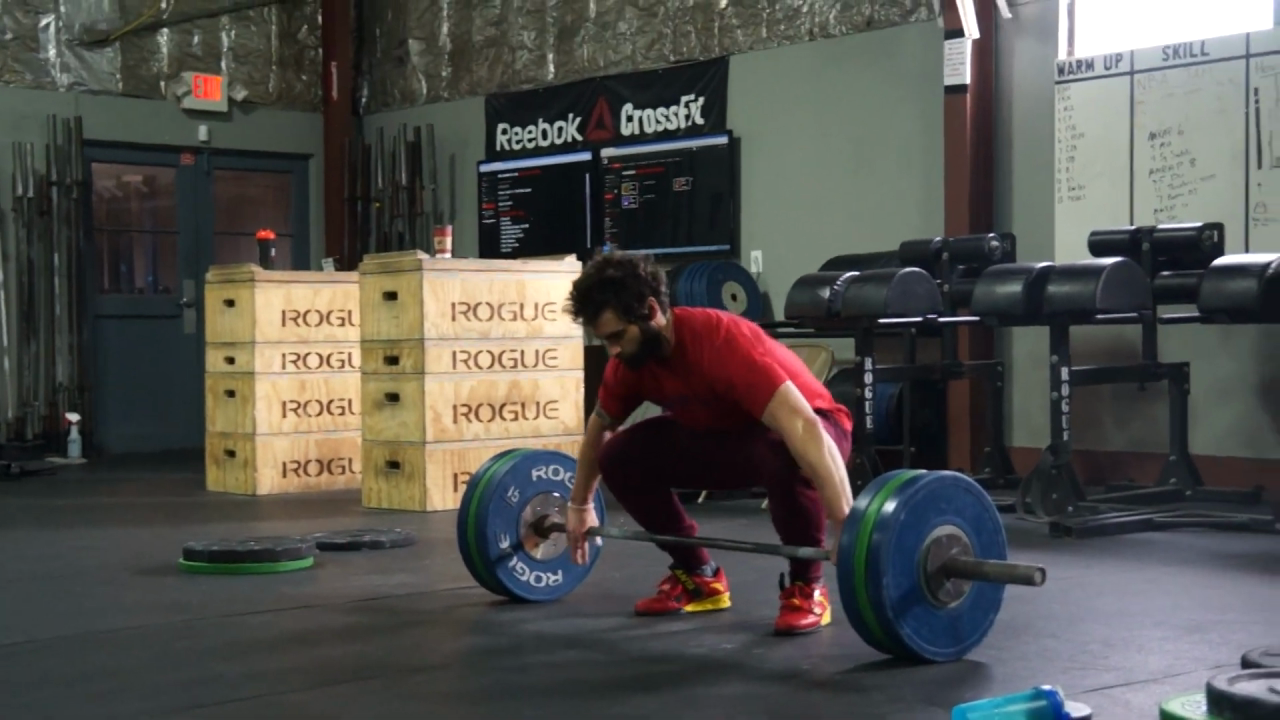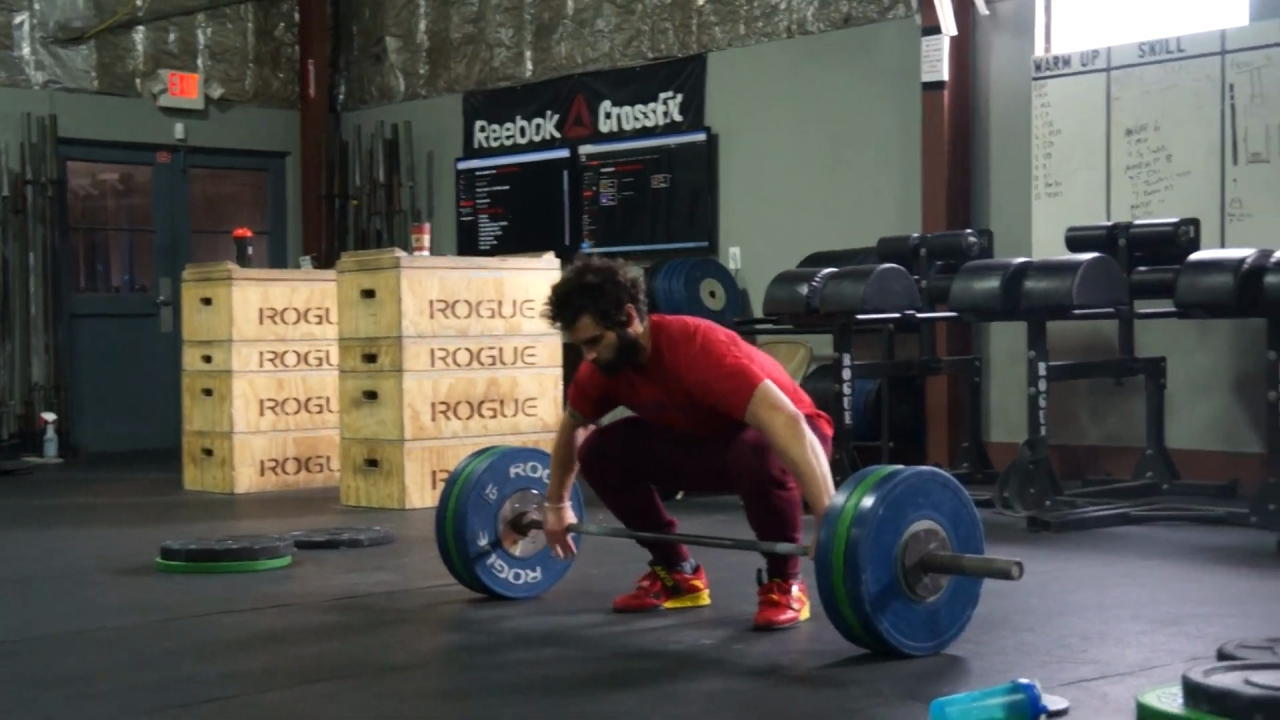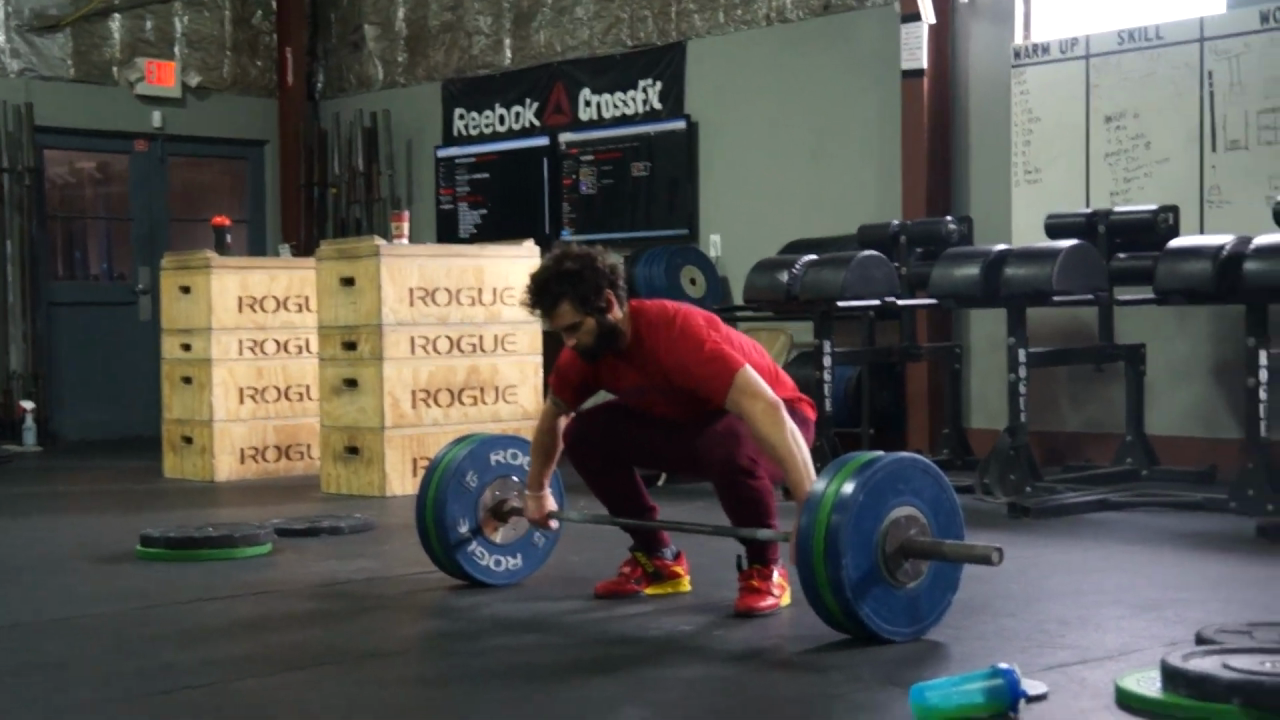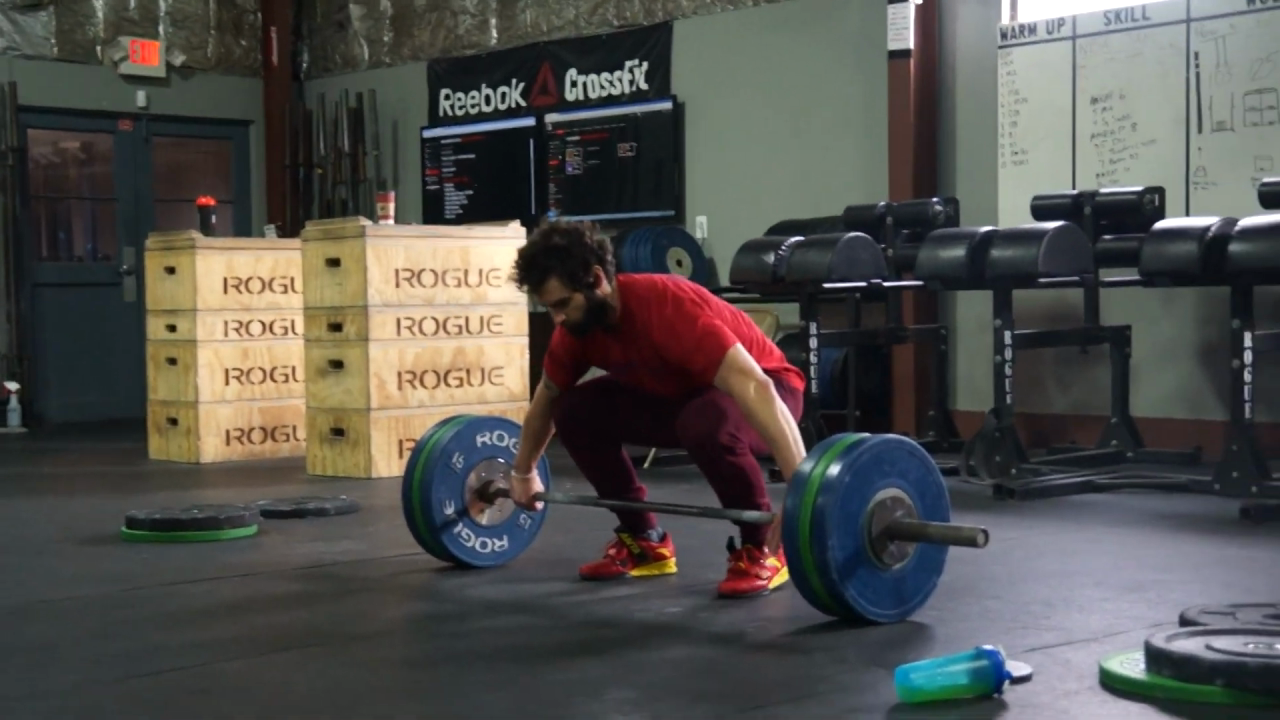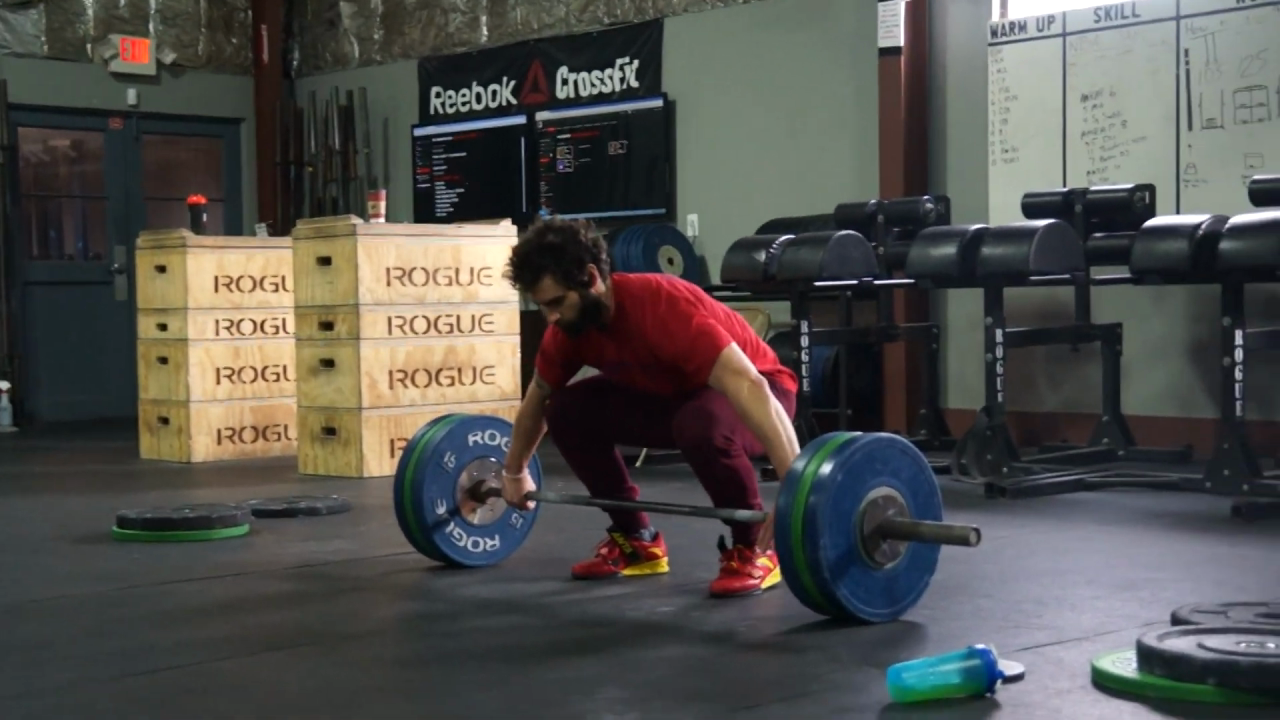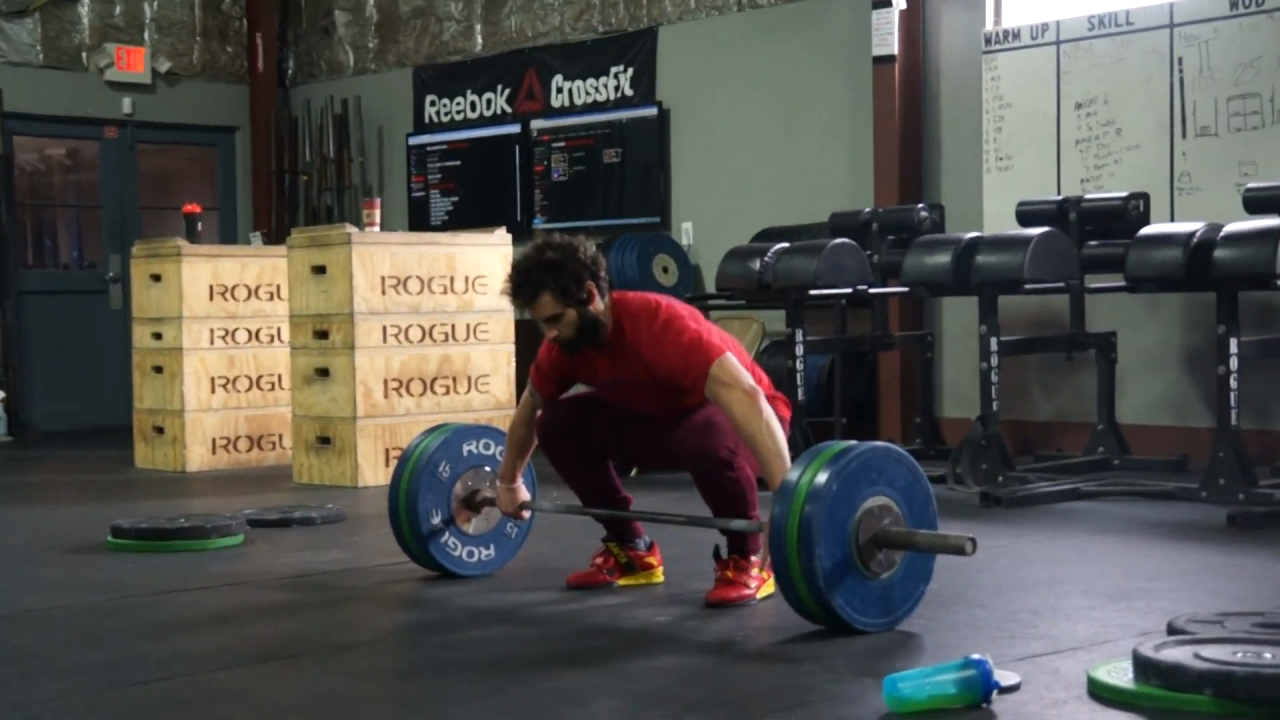
dt=0.1s
person 1, frame 1
left shoulder: (720, 343)
right shoulder: (628, 359)
left elbow: (801, 427)
right elbow: (599, 429)
right wrist: (579, 506)
left hip: (815, 427)
left knee: (785, 456)
right knee: (619, 457)
left ankle: (807, 587)
right ankle: (697, 575)
person 1, frame 2
left shoulder: (697, 349)
right shoulder: (604, 365)
left elbow: (785, 424)
right elbow: (570, 426)
right wrist: (556, 505)
left hip: (790, 429)
left knee: (759, 458)
right knee: (598, 453)
left ankle: (785, 583)
right ankle: (676, 572)
person 1, frame 3
left shoulder: (675, 334)
right shoulder: (585, 351)
left elbow: (765, 410)
right elbow: (552, 414)
right wrist: (536, 491)
left hip: (773, 414)
left knee: (727, 449)
right knee: (584, 434)
left ankle: (765, 567)
right ankle: (659, 558)
person 1, frame 4
left shoulder: (667, 307)
right shoulder: (576, 328)
left elbow: (753, 388)
right elbow: (546, 397)
right wrist: (523, 473)
left hip: (765, 387)
left knee: (706, 426)
right knee: (572, 410)
left ankle: (759, 550)
right ankle: (644, 539)
person 1, frame 5
left shoulder: (660, 307)
right shoulder: (569, 327)
left elbow: (748, 386)
right elbow: (537, 397)
right wrist: (514, 472)
left hip: (751, 396)
left knee: (700, 429)
right knee: (564, 411)
left ankle: (751, 550)
right ankle: (636, 539)
person 1, frame 6
left shoulder: (657, 325)
right shoulder: (564, 345)
left elbow: (744, 398)
right elbow: (530, 408)
right wrist: (508, 482)
left hip: (743, 409)
left knee: (704, 441)
right knee: (556, 424)
left ankle: (745, 560)
right ankle: (631, 549)
